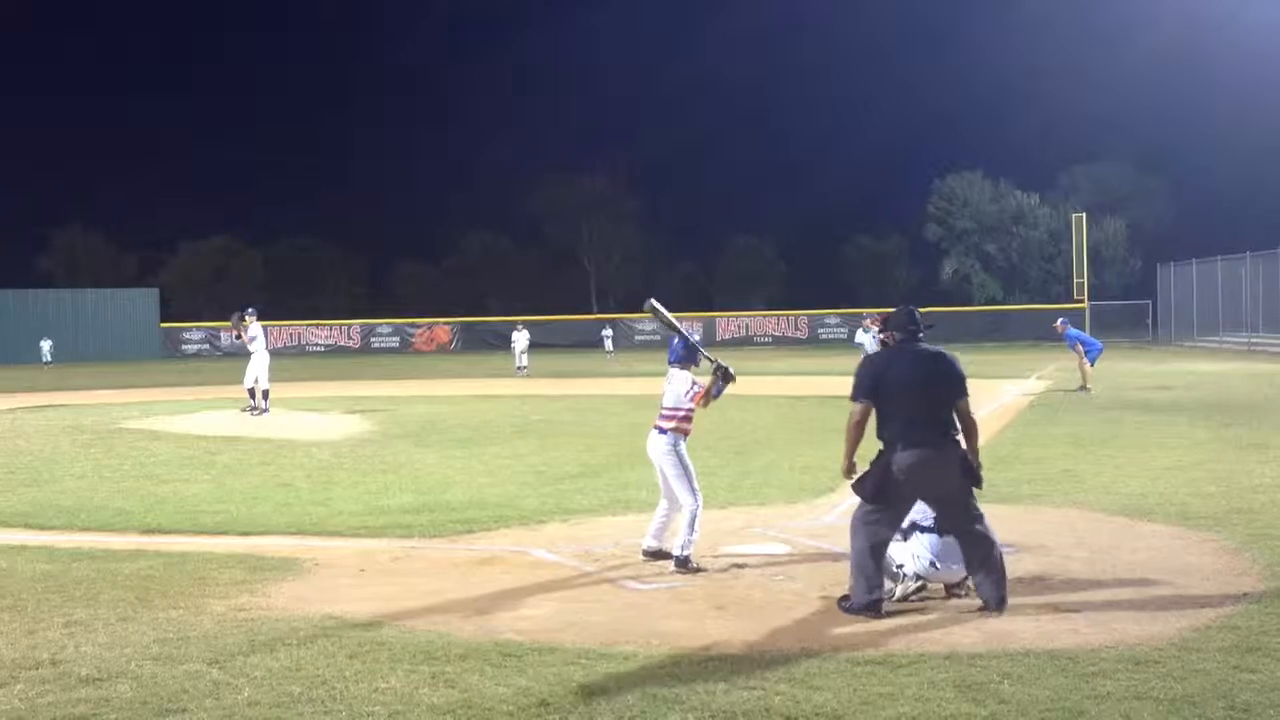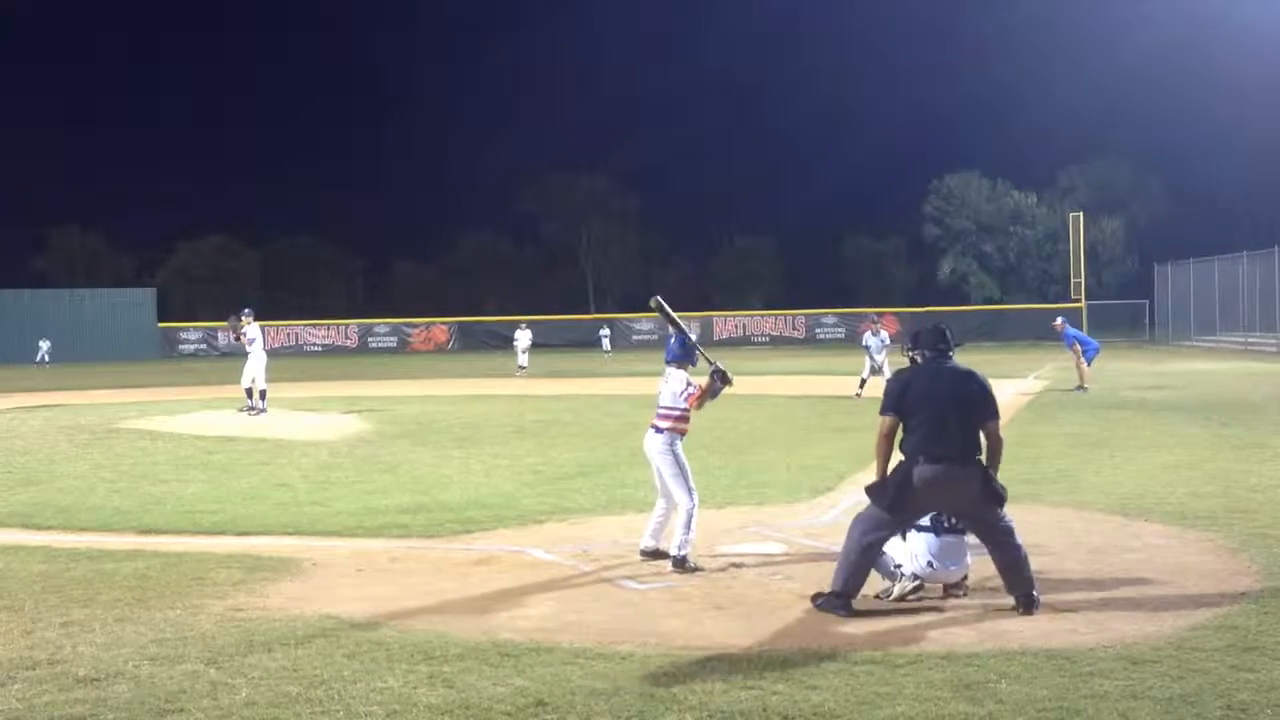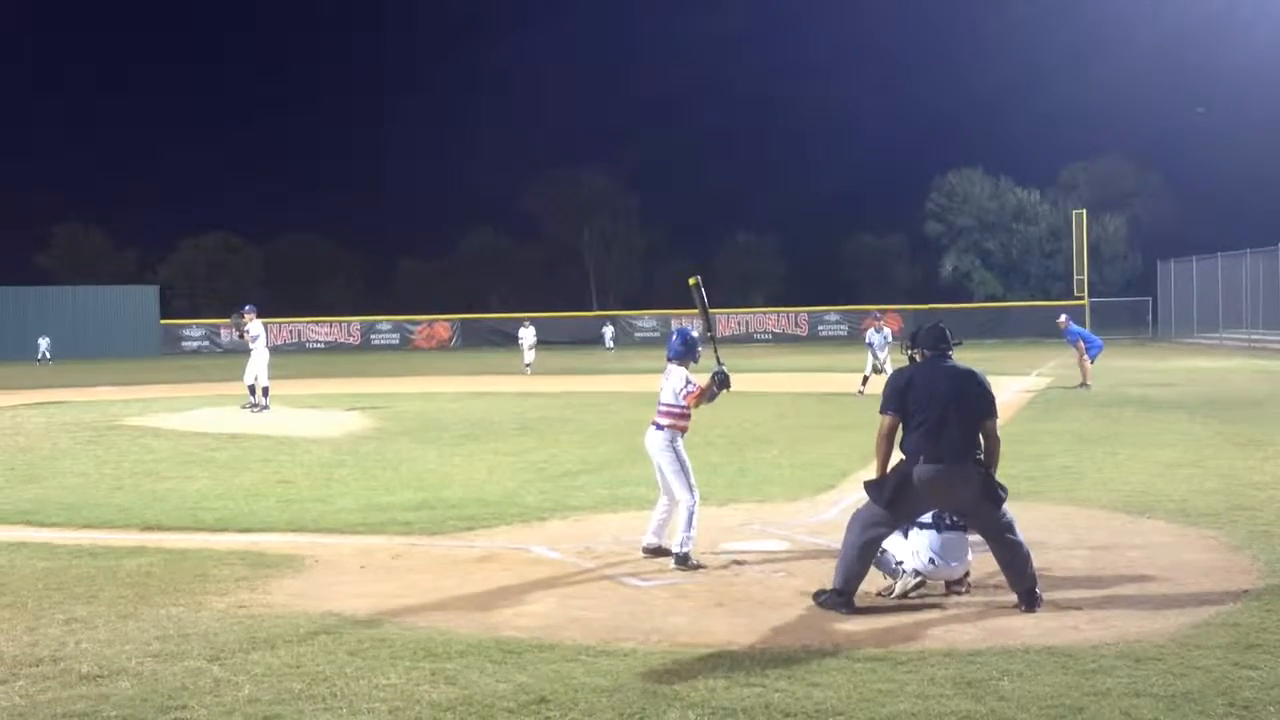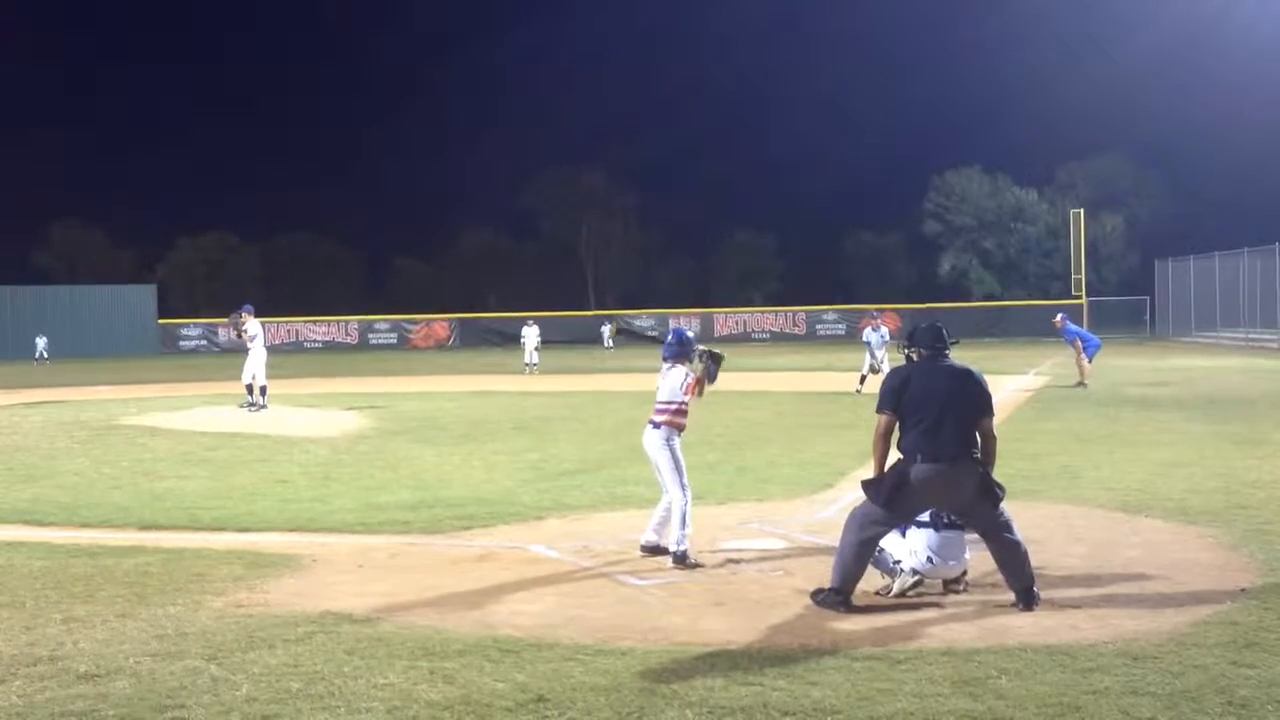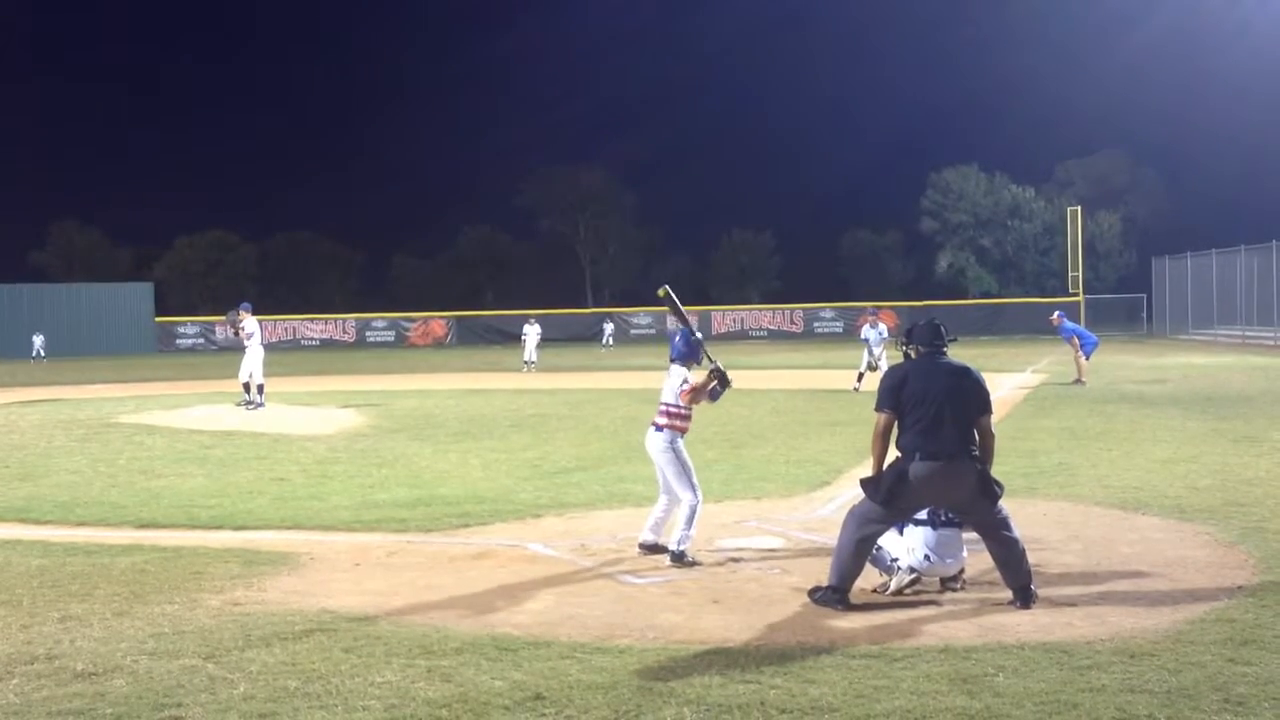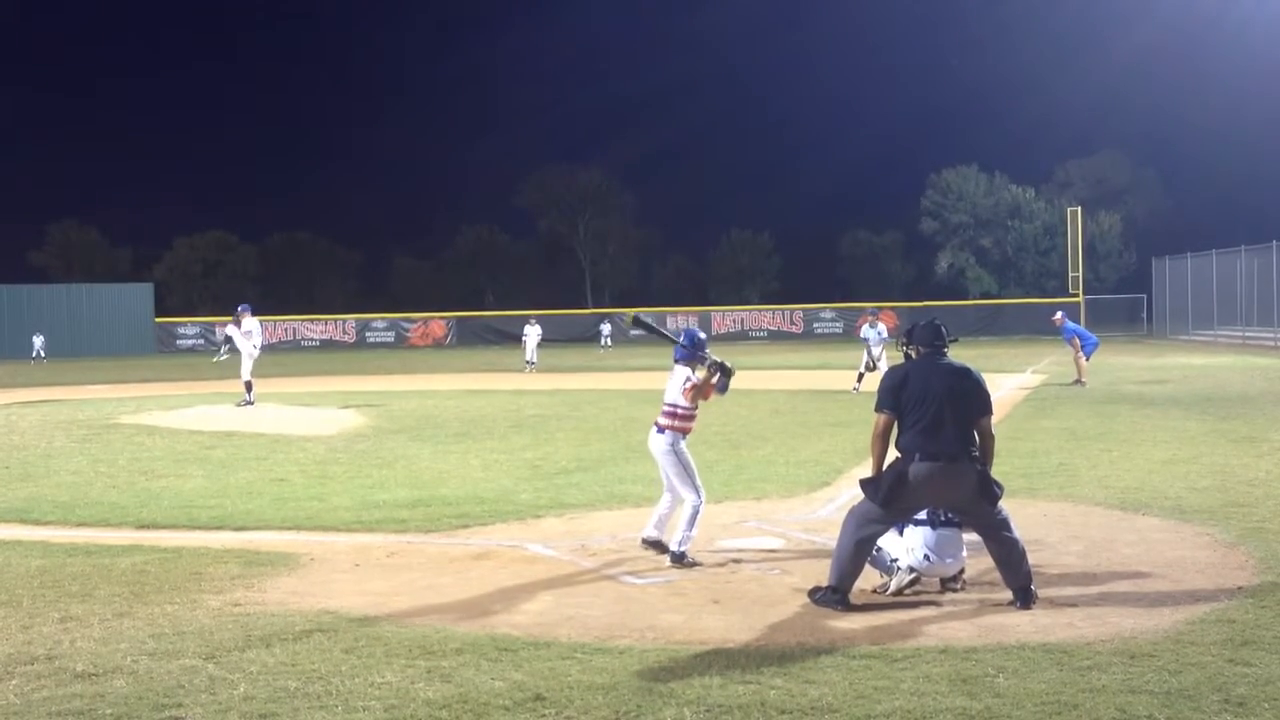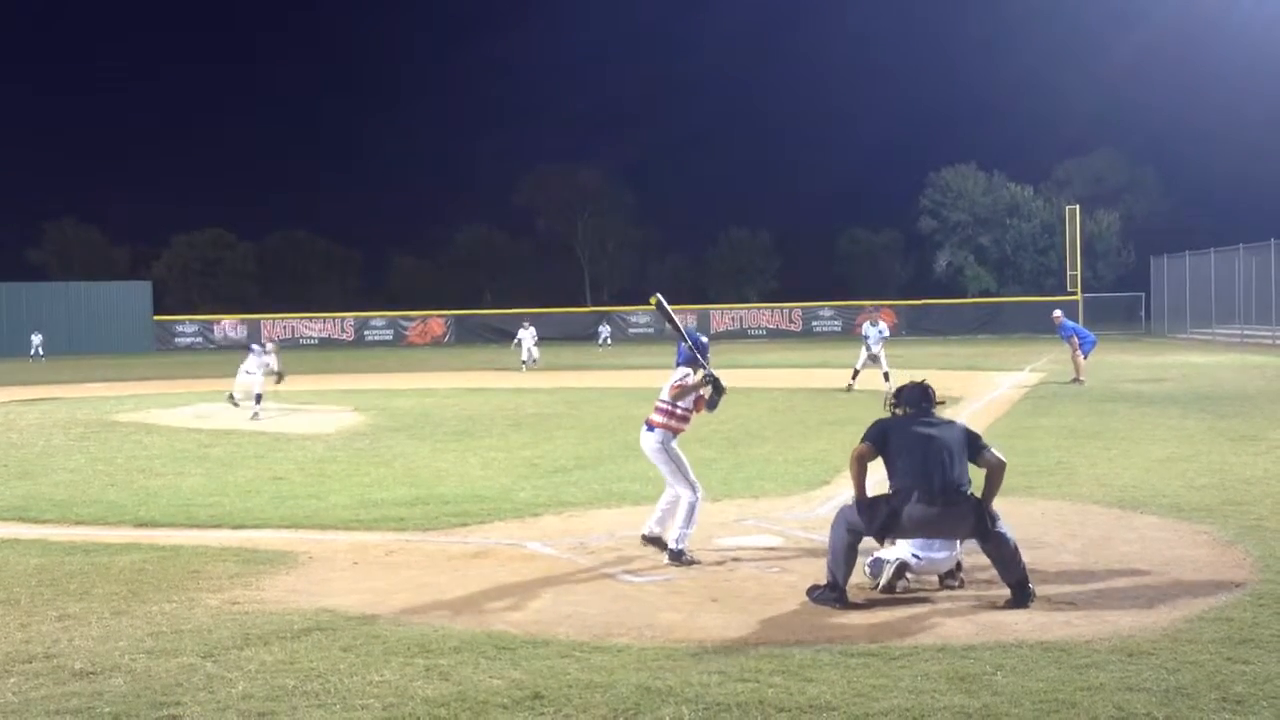
dt=0.7s
person 1, frame 1
left shoulder: (876, 363)
right shoulder: (944, 361)
left elbow: (858, 417)
right elbow: (965, 416)
left wrist: (847, 458)
right wrist: (973, 455)
left hip: (901, 461)
right hip: (945, 458)
left knee: (868, 527)
right knee: (970, 525)
left ankle: (865, 600)
right ankle: (996, 596)
person 1, frame 2
left shoulder: (904, 379)
right shoulder: (976, 381)
left elbow: (886, 433)
right elbow: (994, 437)
left wrist: (881, 477)
right wrist: (990, 477)
left hip: (920, 474)
right hip: (966, 474)
left knee: (867, 529)
right knee: (999, 532)
left ankle: (840, 597)
right ankle: (1026, 596)
person 1, frame 3
left shoulder: (903, 378)
right shoulder: (975, 379)
left elbow: (887, 432)
right elbow: (992, 437)
left wrist: (881, 477)
right wrist: (987, 478)
left hip: (919, 473)
right hip: (967, 474)
left knee: (866, 525)
right knee: (1002, 529)
left ankle: (841, 594)
right ankle: (1029, 593)
person 1, frame 4
left shoulder: (900, 377)
right shoulder: (972, 378)
left elbow: (883, 431)
right elbow: (988, 435)
left wrist: (878, 477)
right wrist: (985, 476)
left hip: (917, 473)
right hip: (964, 473)
left knee: (863, 524)
right knee: (999, 529)
left ankle: (838, 593)
right ankle: (1026, 593)
person 1, frame 5
left shoulder: (898, 375)
right shoulder: (970, 376)
left elbow: (882, 430)
right elbow: (986, 433)
left wrist: (877, 475)
right wrist: (983, 475)
left hip: (915, 471)
right hip: (963, 471)
left knee: (861, 522)
right knee: (997, 526)
left ankle: (836, 591)
right ankle: (1023, 590)
person 1, frame 6
left shoulder: (898, 375)
right shoulder: (971, 376)
left elbow: (882, 431)
right elbow: (986, 434)
left wrist: (876, 477)
right wrist: (983, 476)
left hip: (916, 471)
right hip: (963, 472)
left knee: (861, 522)
right knee: (996, 526)
left ankle: (836, 592)
right ankle: (1023, 591)
person 1, frame 7
left shoulder: (886, 426)
right shoulder: (956, 428)
left elbow: (859, 456)
right elbow: (998, 463)
left wrist: (862, 502)
right wrist: (983, 506)
left hip: (910, 513)
right hip: (959, 516)
left knee: (847, 519)
right knee: (989, 522)
left ankle: (834, 591)
right ankle: (1021, 589)
person 2, frame 1
left shoulder: (676, 375)
right shoulder: (682, 376)
left elbow: (703, 397)
right elbow: (703, 401)
left wrist: (721, 381)
right wrist: (715, 377)
left hip: (659, 440)
right hip: (669, 443)
left knee: (671, 499)
right knee: (692, 501)
left ankle: (651, 547)
right ankle: (682, 558)
person 2, frame 2
left shoulder: (672, 374)
right shoulder: (679, 376)
left elbow: (700, 398)
right elbow: (697, 403)
left wrist: (718, 383)
right wrist: (712, 379)
left hip: (656, 439)
right hip: (666, 442)
left knee: (667, 497)
right knee: (688, 500)
left ankle: (649, 546)
right ankle: (679, 557)
person 2, frame 3
left shoulder: (673, 371)
right shoulder: (680, 373)
left elbow: (700, 399)
right elbow: (695, 401)
left wrist: (717, 386)
right wrist: (713, 380)
left hip: (657, 436)
right hip: (667, 439)
left knee: (670, 495)
right knee: (689, 496)
left ankle: (651, 543)
right ankle: (681, 554)
person 2, frame 4
left shoulder: (670, 369)
right shoulder: (677, 370)
left elbow: (701, 383)
right elbow: (697, 391)
left hip: (656, 435)
right hip: (663, 437)
left knee: (671, 494)
right knee: (681, 495)
left ankle: (650, 542)
right ankle: (679, 553)
person 2, frame 5
left shoulder: (679, 372)
right shoulder: (680, 373)
left elbow: (708, 397)
right elbow: (689, 399)
left wrist: (719, 384)
right wrist: (709, 377)
left hip: (659, 437)
right hip: (667, 440)
left knee: (670, 494)
right knee: (692, 496)
left ankle: (648, 541)
right ankle: (677, 551)
person 2, frame 6
left shoulder: (685, 372)
right shoulder: (684, 373)
left elbow: (716, 390)
right elbow: (692, 397)
left wrist: (722, 375)
right wrist: (710, 373)
left hip: (662, 438)
right hip: (670, 441)
left knee: (673, 493)
right knee: (695, 497)
left ankle: (651, 536)
right ankle: (677, 552)
person 2, frame 7
left shoulder: (688, 375)
right shoulder: (686, 373)
left elbow: (706, 406)
right elbow: (673, 395)
left wrist: (716, 391)
right wrist: (701, 382)
left hip: (656, 436)
right hip: (659, 439)
left knee: (677, 488)
right knee: (691, 493)
left ankle: (653, 533)
right ankle: (677, 551)
